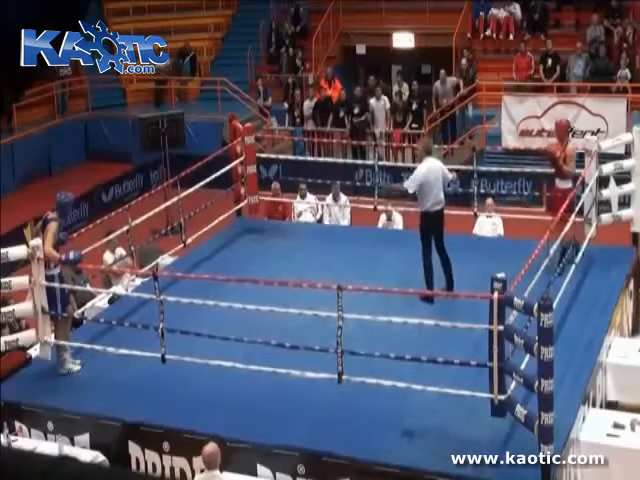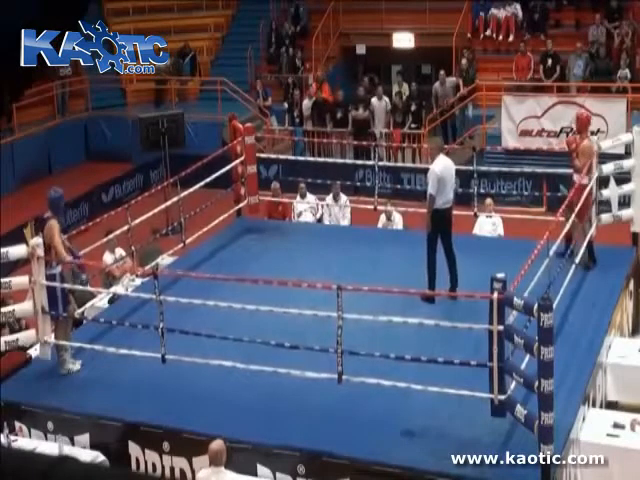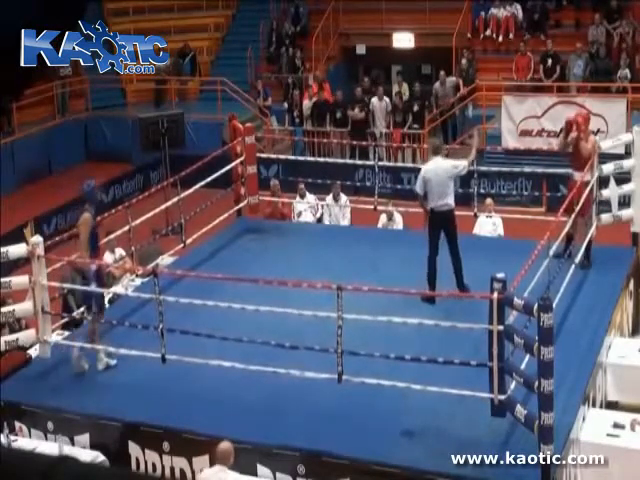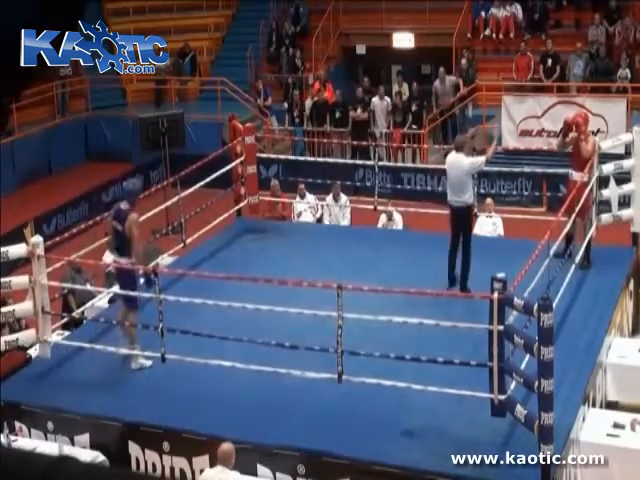
dt=1s
person 1, frame 1
left shoulder: (49, 217)
right shoulder: (54, 223)
left elbow: (38, 230)
right elbow: (47, 250)
right wrist: (65, 258)
left hip: (53, 272)
right hip: (51, 274)
left knee: (67, 312)
right knee: (60, 318)
left ankle: (66, 356)
right ankle: (63, 362)
person 1, frame 2
left shoulder: (51, 220)
right shoulder: (52, 223)
right elbow: (59, 252)
left wrist: (74, 253)
right wrist: (72, 263)
left hip: (56, 272)
right hip: (53, 274)
left knee: (69, 312)
right knee: (61, 319)
left ankle: (66, 355)
right ankle: (63, 363)
person 1, frame 3
left shoulder: (91, 215)
right shoulder: (86, 217)
right elbow: (83, 250)
left wrist: (102, 269)
right wrist: (90, 276)
left hip: (95, 269)
right hip: (90, 271)
left knee: (98, 314)
right knee: (95, 314)
left ankle: (100, 357)
right ankle: (79, 351)
person 1, frame 4
left shoulder: (115, 210)
right shoulder: (132, 217)
right elbow: (137, 248)
left hip: (117, 263)
right hip: (129, 265)
left knee: (126, 305)
right knee: (132, 310)
left ankle: (127, 345)
right ankle: (135, 357)
person 2, frame 1
left shoulder: (422, 170)
right shoulder: (439, 165)
left elbow: (406, 188)
right elbow: (449, 179)
left wrist: (389, 187)
right wrist: (454, 175)
left hip: (427, 214)
right hip: (439, 211)
left knee: (427, 253)
right knee: (441, 249)
left ankle: (430, 292)
right ankle: (450, 285)
person 2, frame 2
left shoulder: (435, 168)
right shoulder: (450, 163)
left elbow: (431, 196)
left wrist: (428, 218)
left hip: (436, 212)
right hip: (448, 210)
left knee: (432, 252)
right knee: (449, 249)
left ankle: (431, 292)
right ankle: (453, 288)
person 2, frame 3
left shoulder: (426, 169)
right shoulder: (450, 165)
left elbow: (420, 194)
right elbow: (469, 161)
right wrist: (475, 143)
left hip: (434, 214)
right hip: (448, 213)
left knee: (433, 254)
right knee: (455, 251)
left ankle: (431, 292)
right ankle: (461, 286)
person 2, frame 4
left shoulder: (449, 158)
right shoulder: (468, 163)
left elbow: (459, 148)
right elbow: (488, 156)
left wrist: (468, 136)
right wrist: (495, 139)
left hip: (453, 207)
right hip: (465, 209)
left knee: (453, 244)
right knee: (466, 248)
left ankle: (452, 280)
right ankle: (463, 286)
person 3, frame 1
left shoulder: (570, 149)
right shoulder: (557, 146)
left elbow: (570, 173)
left wrist: (558, 159)
right wrist: (553, 157)
left hip: (565, 189)
right hip: (558, 187)
left knee: (563, 224)
right knee: (563, 224)
left ankle: (561, 262)
person 3, frame 2
left shoulder: (586, 144)
right shoulder: (578, 140)
left elbow: (580, 168)
left wrist: (573, 152)
right wrist: (572, 150)
left hip: (582, 184)
right hip: (576, 182)
left knee: (582, 221)
right knee: (570, 216)
left ankle: (591, 258)
right ankle: (569, 249)
person 3, frame 3
left shoulder: (591, 139)
right shoulder: (574, 136)
left elbow: (586, 153)
right elbow: (561, 149)
left wrist: (581, 134)
right wrist: (566, 133)
left hip: (585, 181)
right hip: (574, 179)
left knee: (585, 219)
left ankle: (587, 257)
right ankle: (567, 250)
person 3, frame 4
left shoulder: (590, 139)
right shoulder: (574, 137)
left elbow: (586, 154)
right elbow: (560, 147)
left wrist: (582, 135)
right wrist: (565, 132)
left hip: (584, 181)
right hip: (573, 179)
left knee: (584, 219)
right knee: (571, 216)
left ankle: (587, 257)
right ankle: (567, 249)
